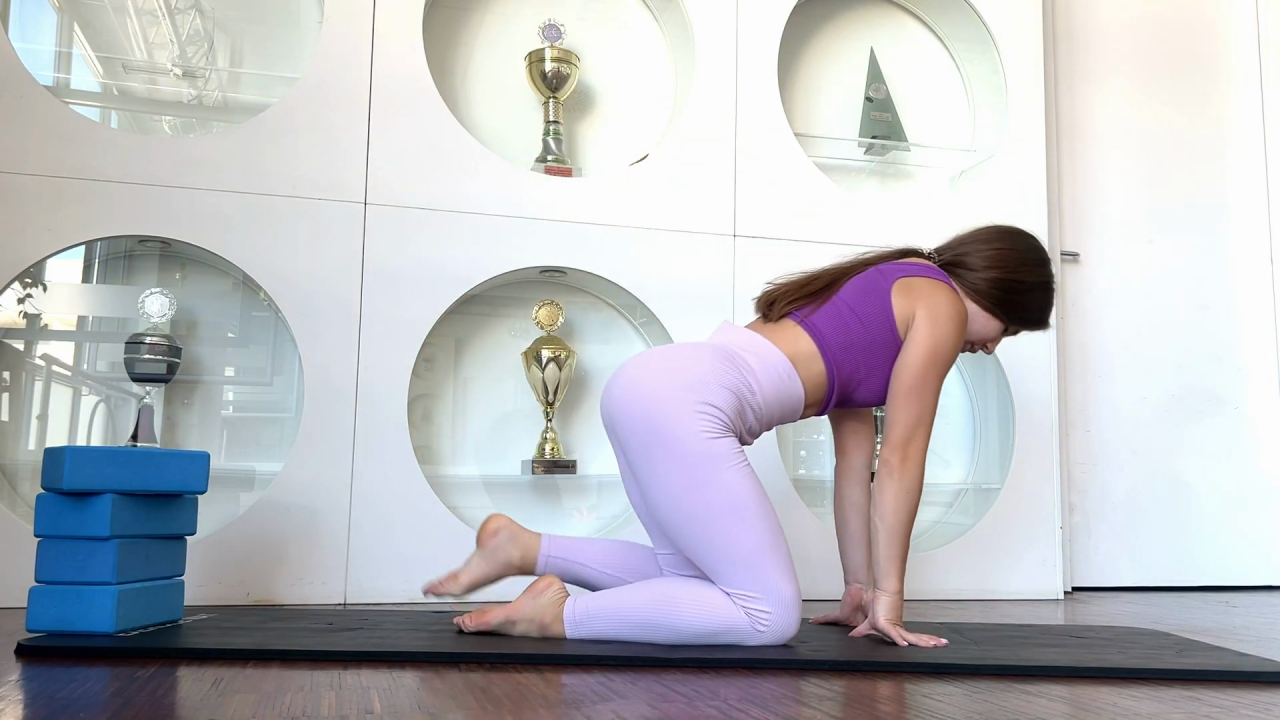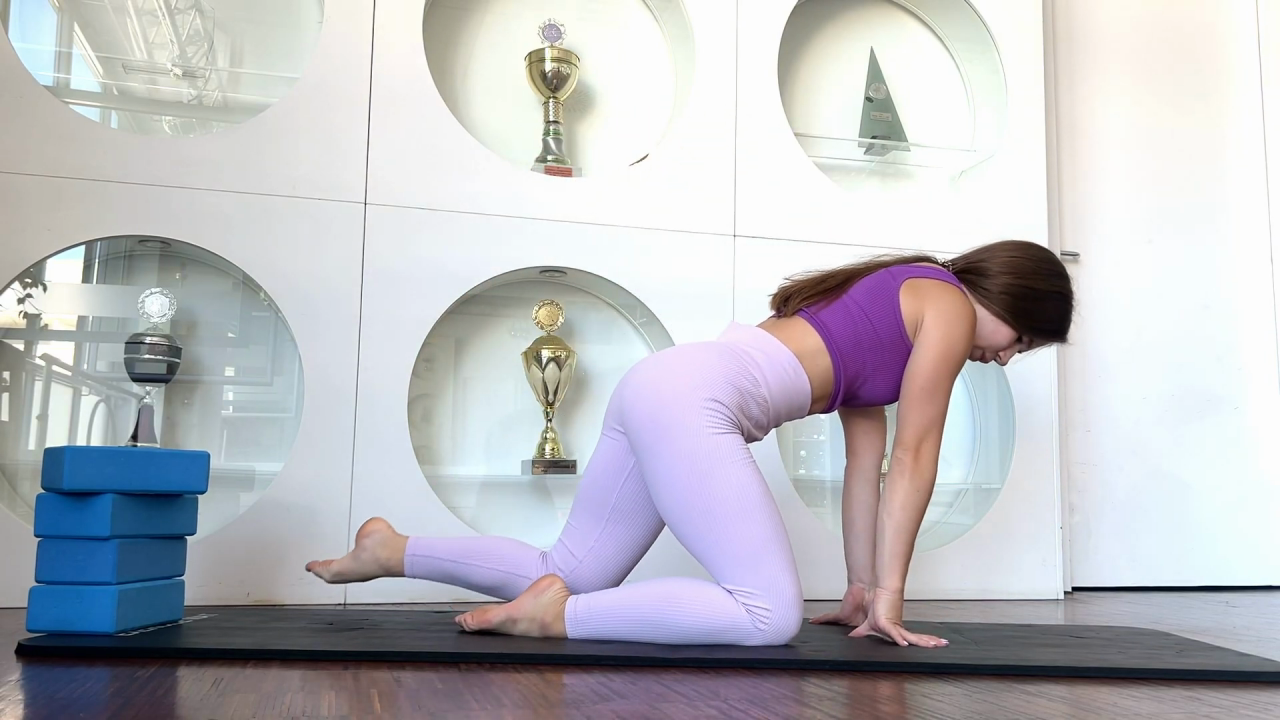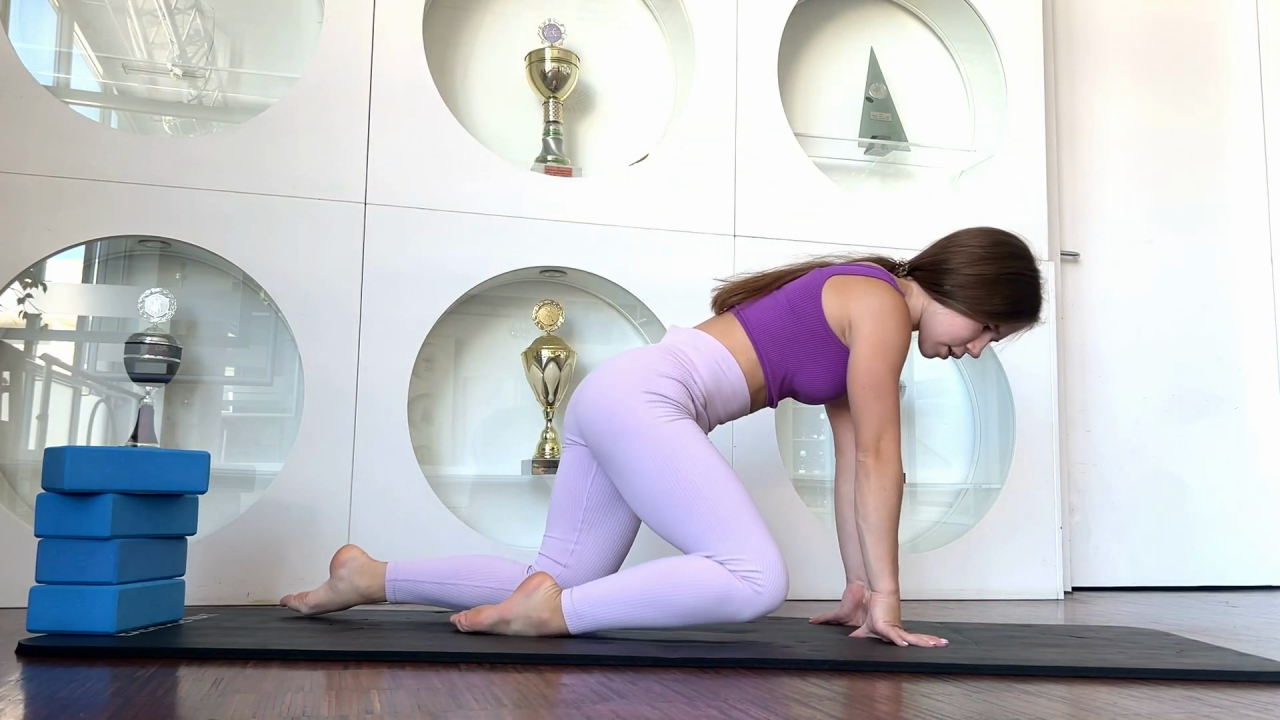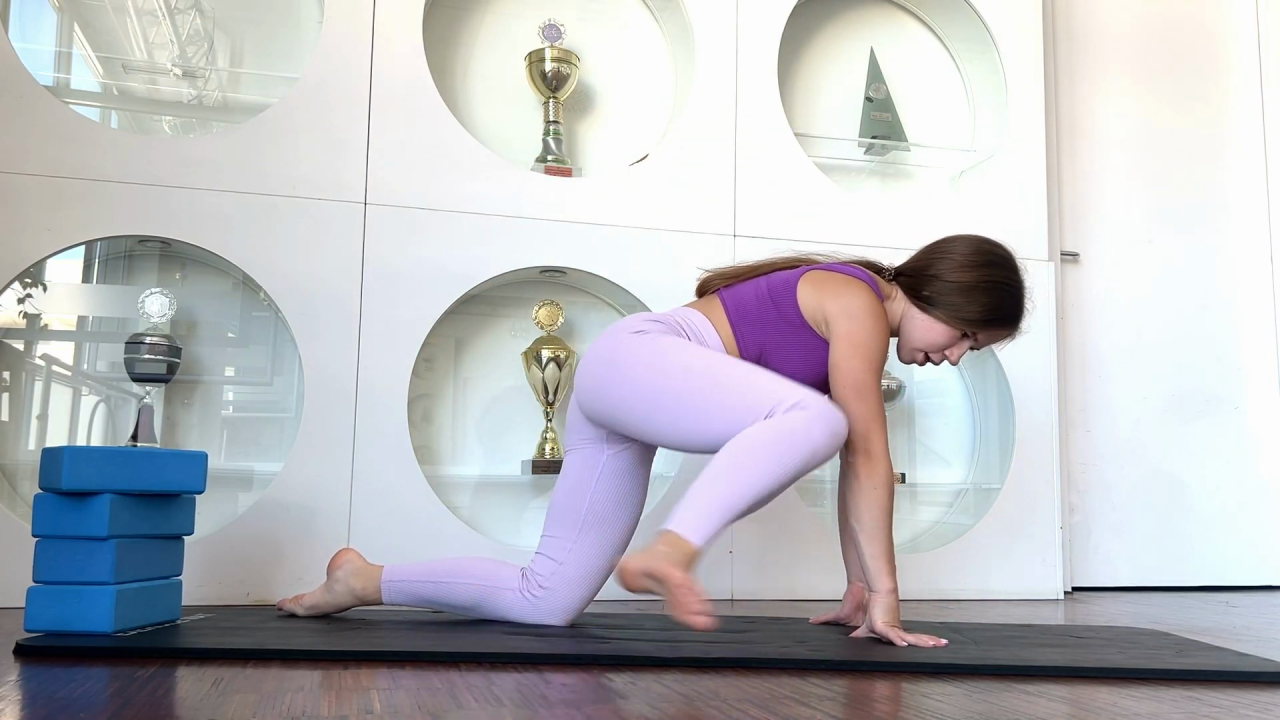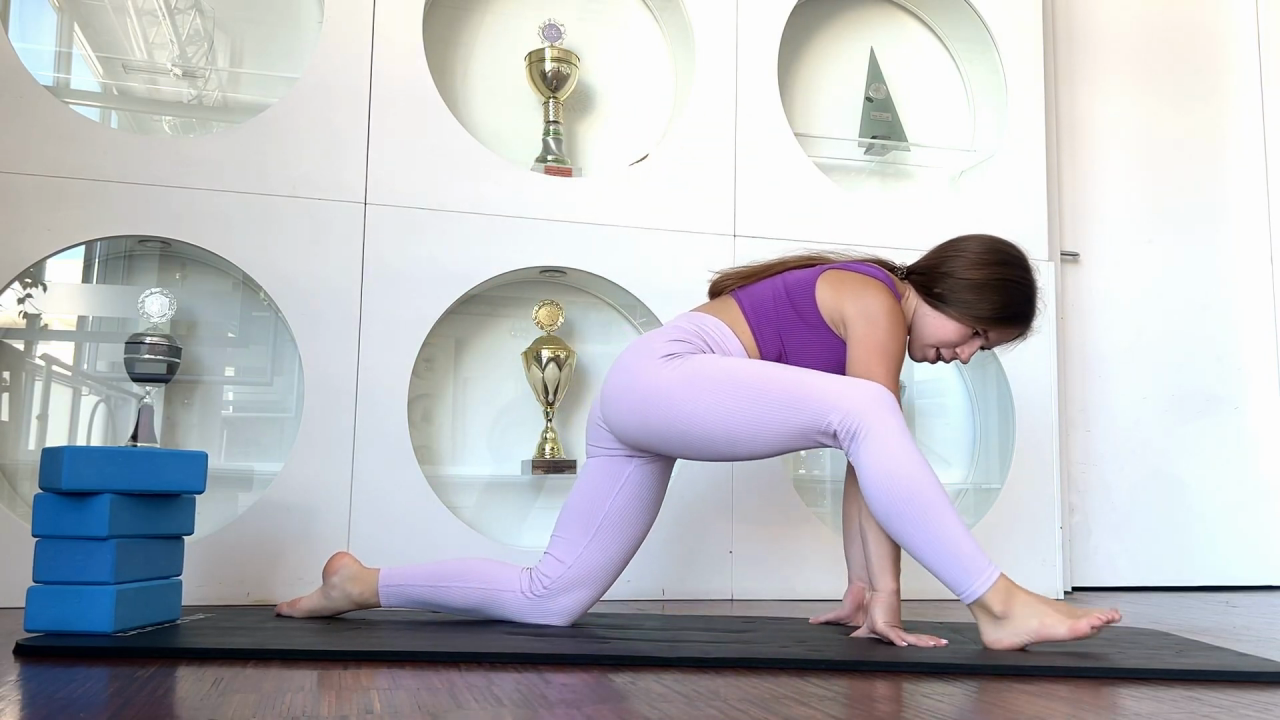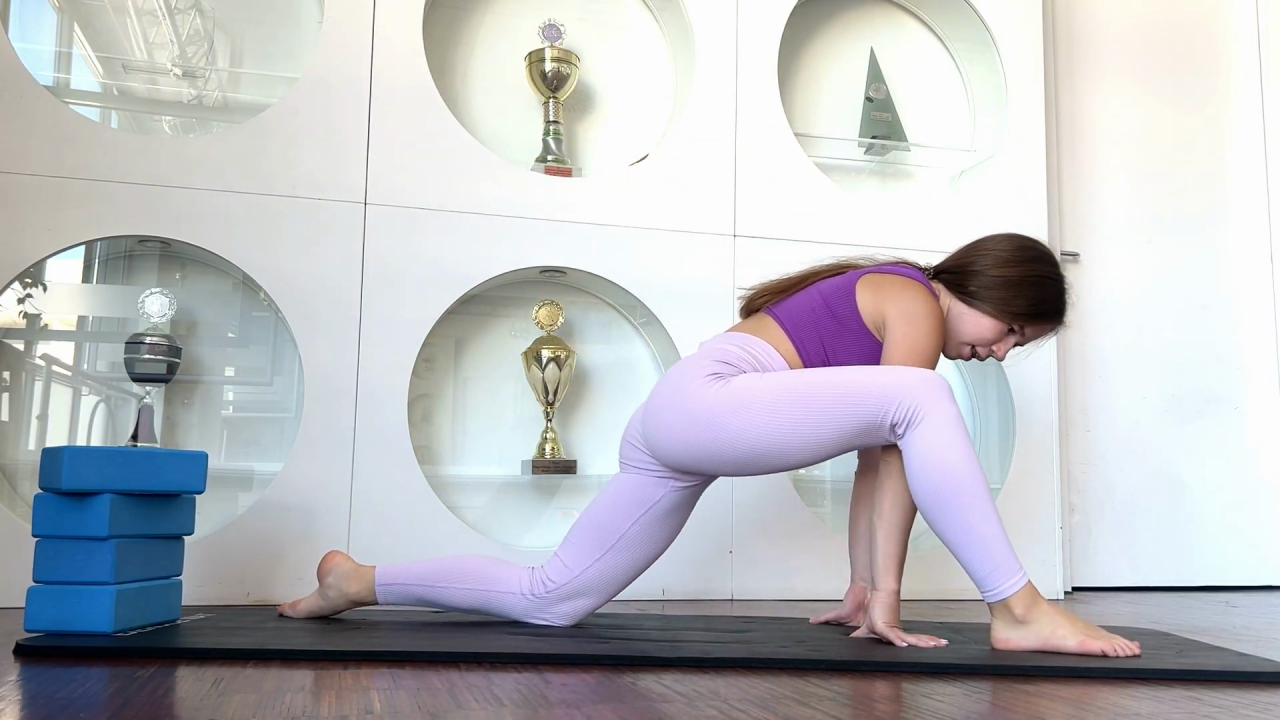
dt=0.4s
person 1, frame 1
left shoulder: (879, 296)
right shoulder: (938, 307)
left elbow: (854, 462)
right elbow: (902, 460)
left wrist: (860, 590)
right wrist: (884, 596)
left hip: (644, 381)
right hip: (681, 403)
left knee: (690, 580)
right knee: (770, 615)
left ankle: (522, 548)
right ankle: (552, 613)
person 1, frame 2
left shoulder: (889, 311)
right shoulder: (947, 305)
left elbow: (865, 461)
right elbow: (914, 459)
left wrist: (862, 588)
right wrist: (886, 594)
left hip: (658, 387)
right hip: (690, 403)
left knee: (569, 575)
right knee: (769, 616)
left ankle: (392, 549)
right ankle: (552, 612)
person 1, frame 3
left shoulder: (859, 308)
right shoulder: (882, 307)
left elbow: (852, 459)
right elbow: (877, 459)
left wrist: (861, 589)
right wrist: (884, 595)
left hip: (616, 398)
right hip: (640, 396)
left knee: (563, 590)
right knee: (755, 582)
left ankle: (368, 578)
right ankle: (548, 603)
person 1, frame 4
left shoulder: (858, 320)
right shoulder: (857, 303)
left elbow: (854, 465)
right elbow: (868, 455)
left wrist: (866, 594)
right wrist: (885, 591)
left hip: (623, 409)
right hip: (629, 358)
left knee: (546, 602)
right knee: (813, 420)
left ankle: (361, 581)
right ankle: (672, 545)
person 1, frame 5
left shoulder: (866, 310)
right shoulder: (877, 303)
left elbow: (866, 465)
right elbow: (867, 434)
left wrist: (863, 593)
right wrist: (883, 596)
left hip: (642, 413)
right hip: (656, 378)
left knee: (551, 601)
right knee: (861, 413)
left ankle: (362, 584)
right ankle: (1000, 606)
person 1, frame 6
left shoulder: (888, 302)
right shoulder: (915, 302)
left elbow: (879, 457)
right elbow: (895, 459)
left wrist: (867, 592)
right wrist: (885, 596)
left hip: (674, 423)
right hip: (700, 404)
left knee: (551, 601)
right knee: (922, 398)
left ankle: (357, 580)
right ankle: (1018, 610)
